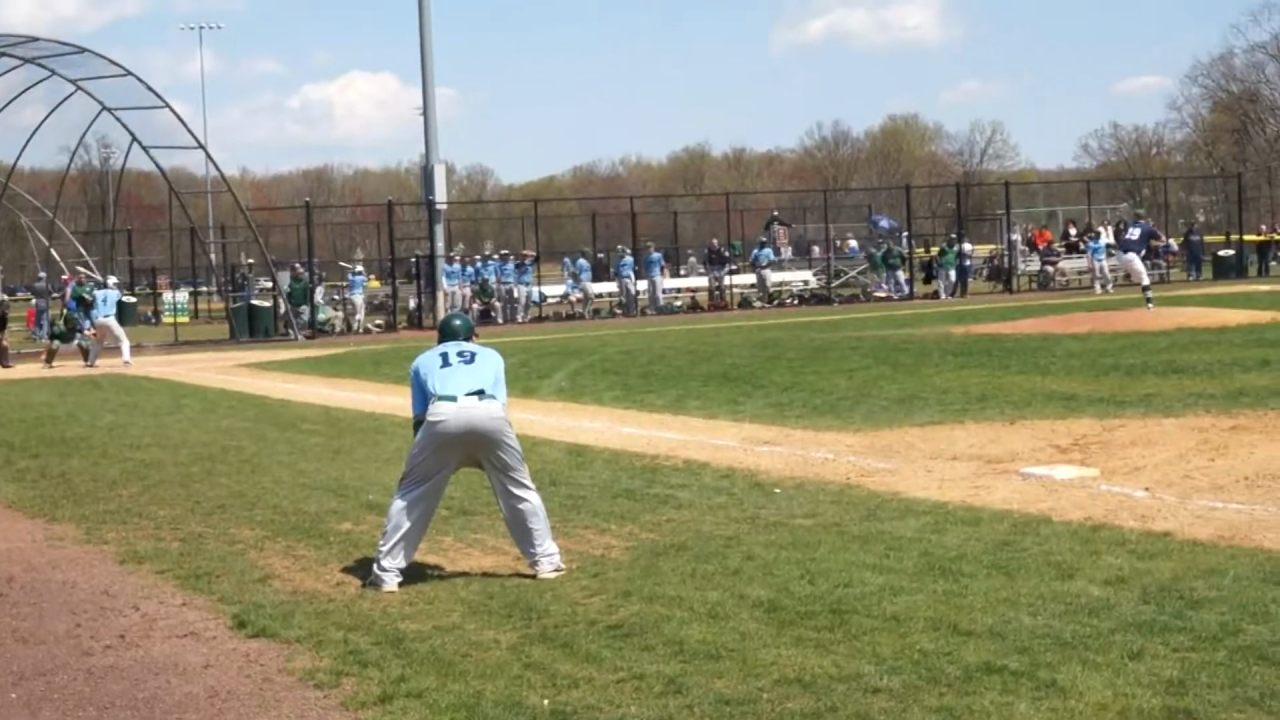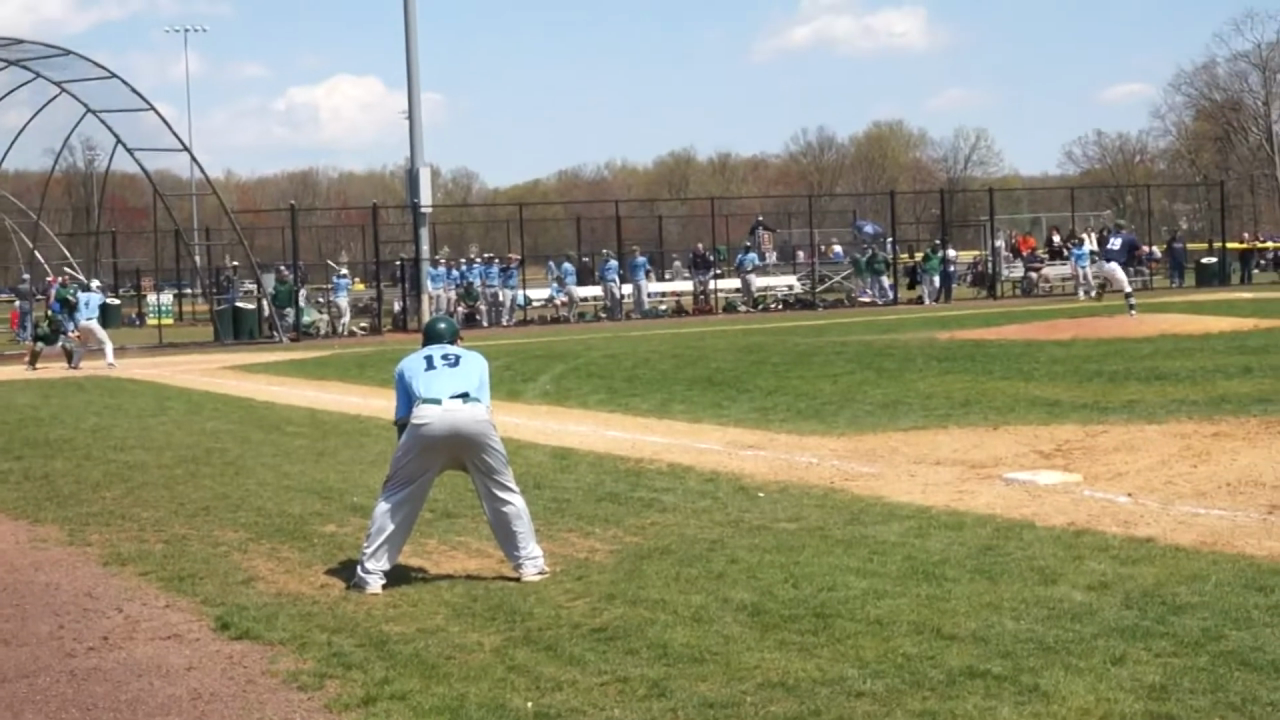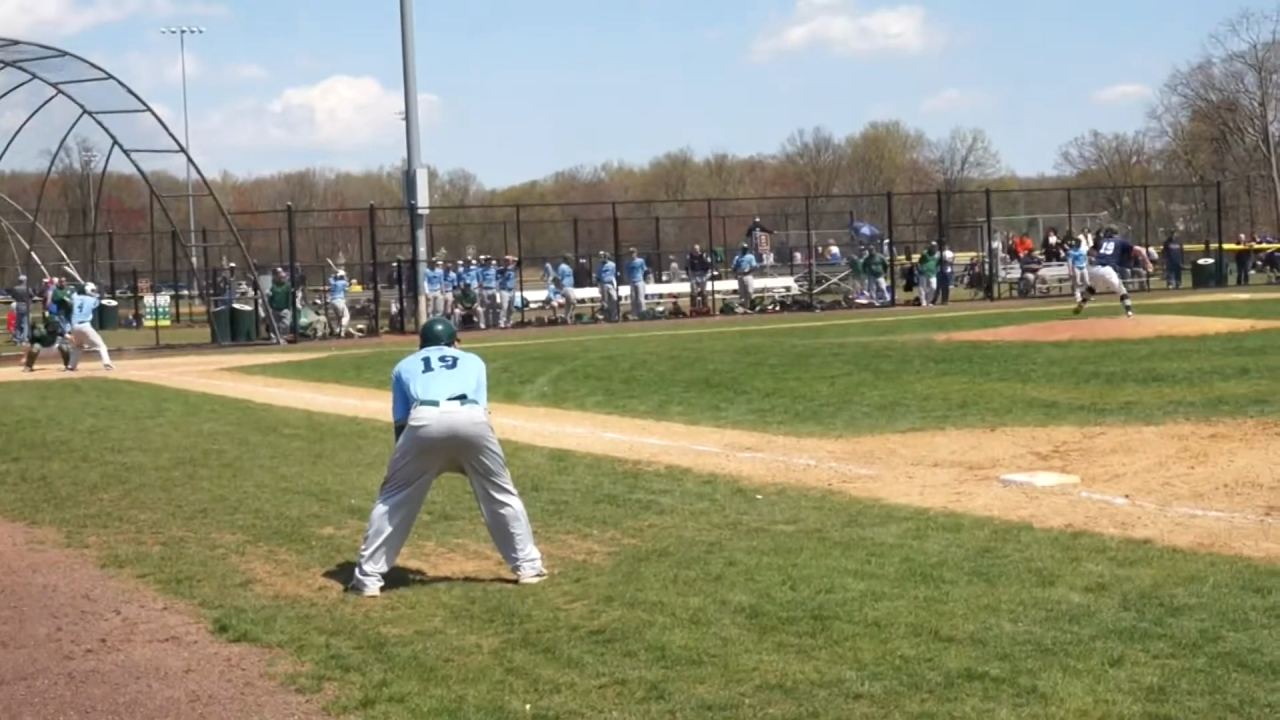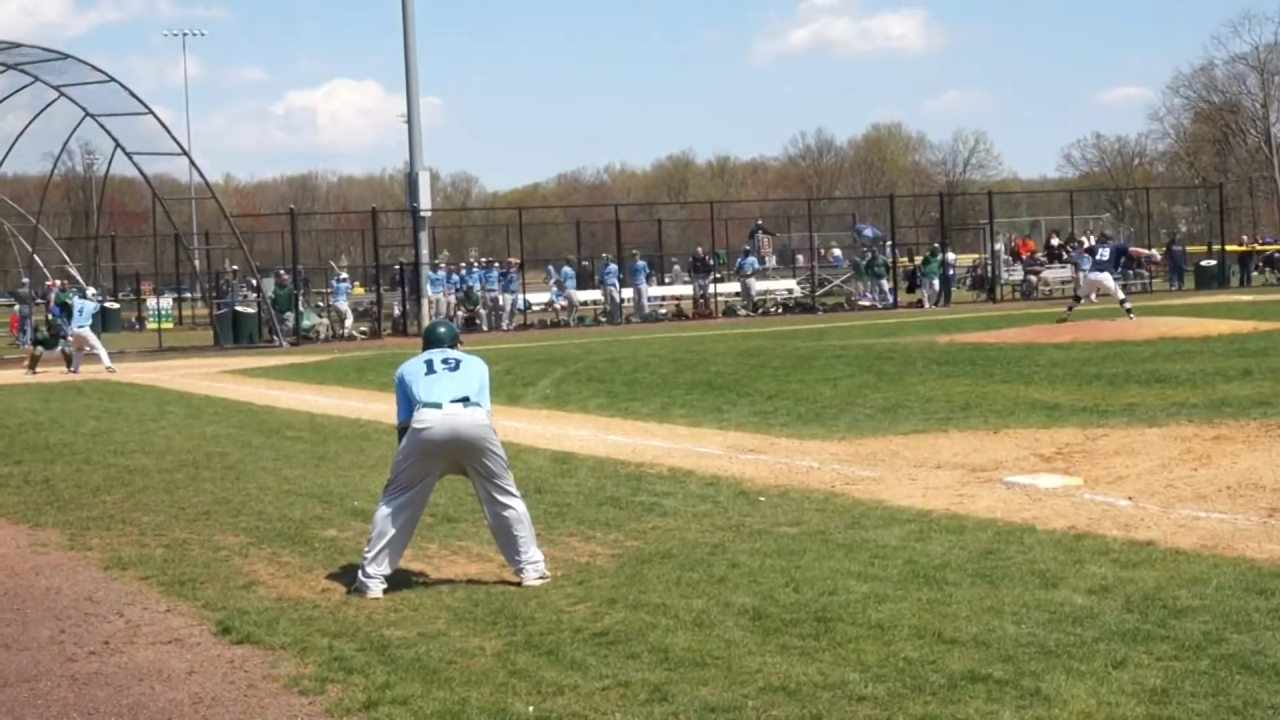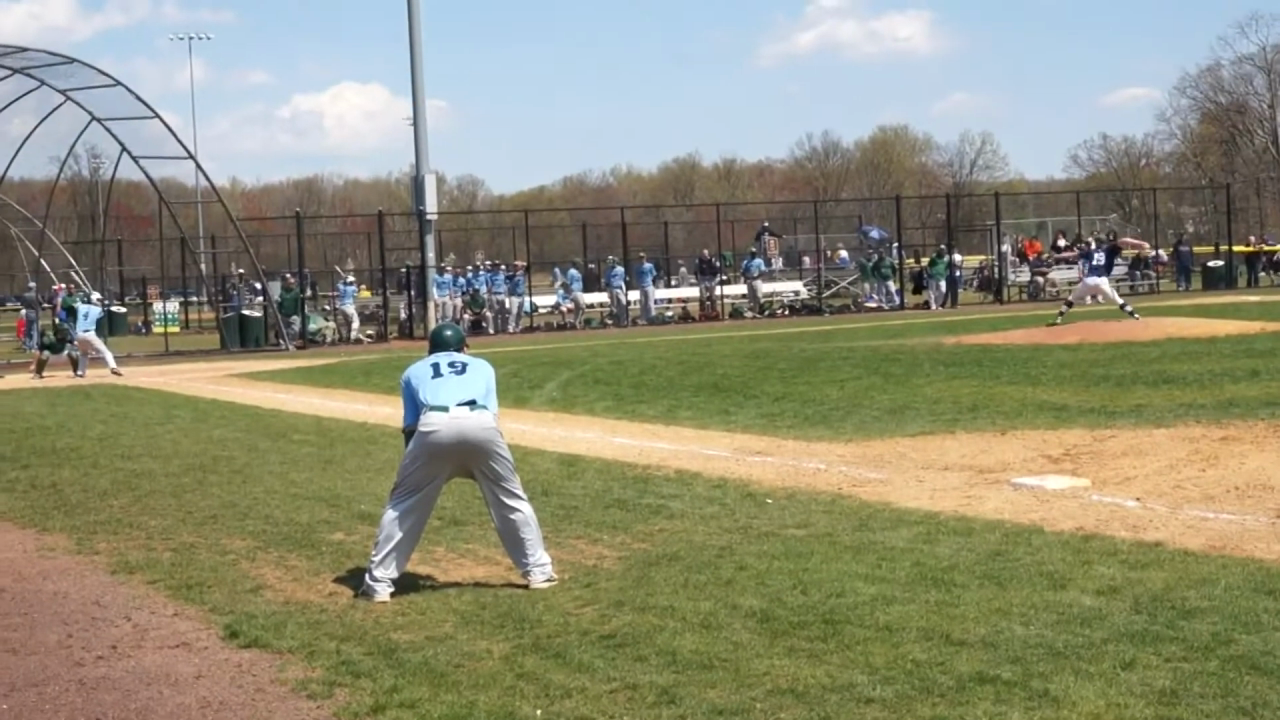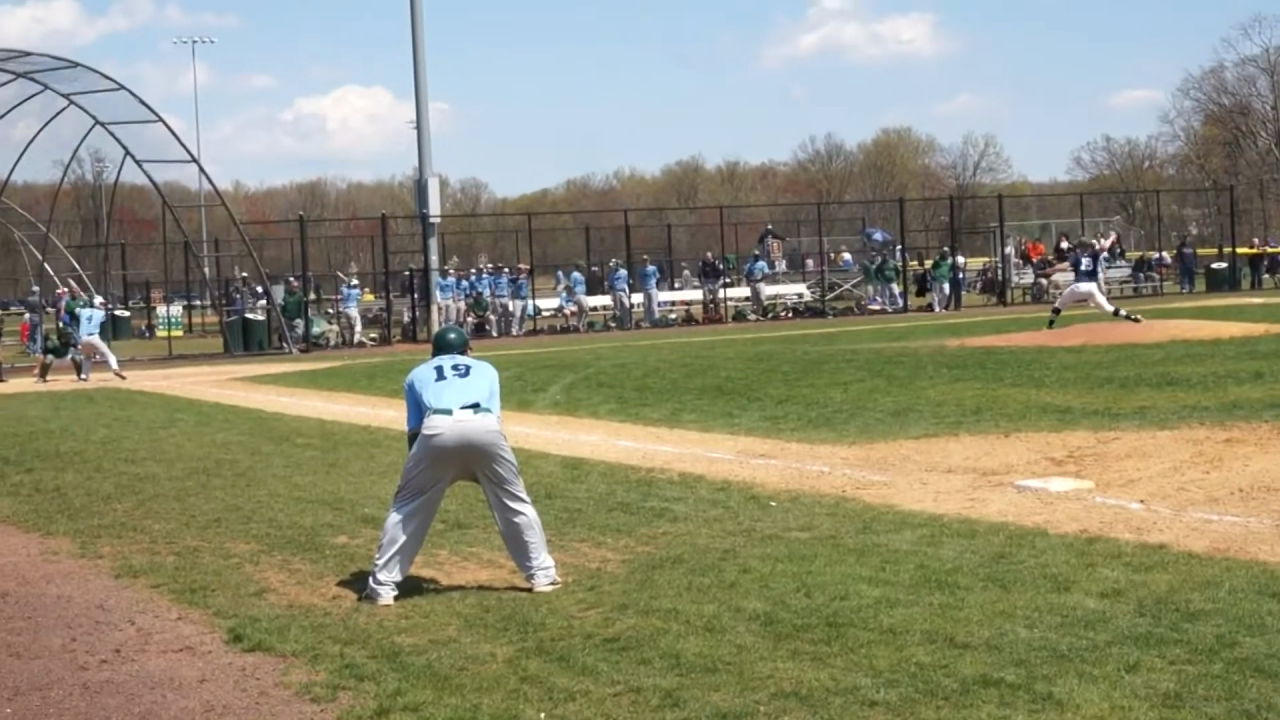
dt=0.1s
person 1, frame 1
left shoulder: (423, 361)
right shoulder: (491, 355)
left elbow: (419, 418)
left wrist: (427, 460)
right wrist: (485, 458)
left hip: (443, 416)
right hip: (489, 414)
left knee: (412, 495)
right knee: (520, 490)
left ankle: (386, 573)
right ankle: (546, 562)
person 1, frame 2
left shoulder: (408, 364)
right shoulder: (475, 359)
left elbow: (403, 421)
left wrist: (413, 463)
right wrist: (469, 461)
left hip: (427, 419)
right hip: (474, 418)
left knee: (396, 496)
right knee: (504, 493)
left ankle: (370, 575)
right ankle: (530, 565)
person 1, frame 3
left shoulder: (405, 366)
right shoulder: (473, 360)
left elbow: (401, 422)
left wrist: (411, 465)
right wrist: (467, 462)
left hip: (425, 421)
right hip: (471, 420)
left knee: (394, 498)
right knee: (502, 495)
left ankle: (368, 578)
right ankle: (528, 567)
person 1, frame 4
left shoulder: (408, 368)
right shoulder: (476, 363)
left elbow: (404, 424)
left wrist: (414, 467)
right wrist: (470, 465)
left hip: (427, 423)
right hip: (474, 422)
left knee: (397, 501)
right knee: (505, 497)
left ankle: (371, 579)
right ankle: (531, 569)
person 1, frame 5
left shoulder: (414, 371)
right shoulder: (482, 366)
left elbow: (410, 427)
left wrist: (420, 469)
right wrist: (477, 467)
left hip: (434, 427)
right hip: (481, 425)
left knee: (403, 505)
right knee: (511, 500)
left ankle: (378, 583)
right ankle: (538, 572)
person 1, frame 6
left shoulder: (417, 374)
right shoulder: (485, 369)
left elbow: (414, 431)
left wrist: (423, 474)
right wrist: (481, 472)
left hip: (437, 429)
right hip: (484, 428)
left knee: (407, 508)
right knee: (515, 503)
left ankle: (382, 587)
right ankle: (542, 575)
